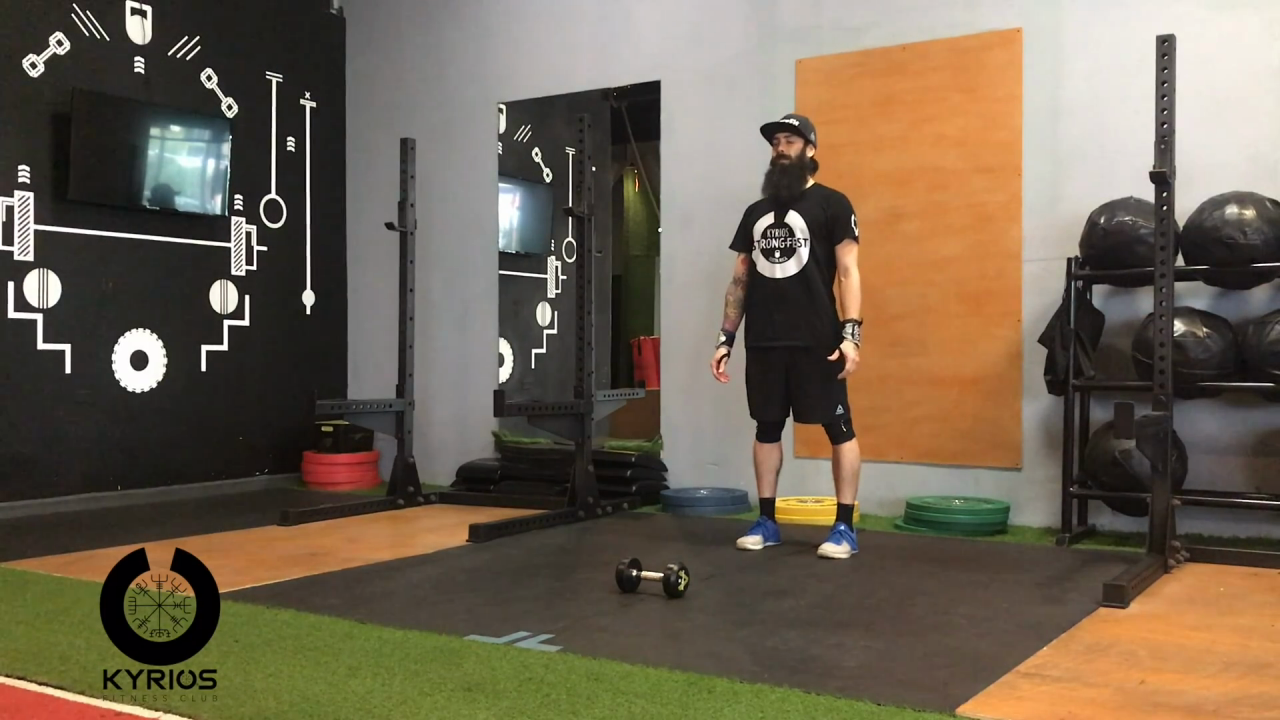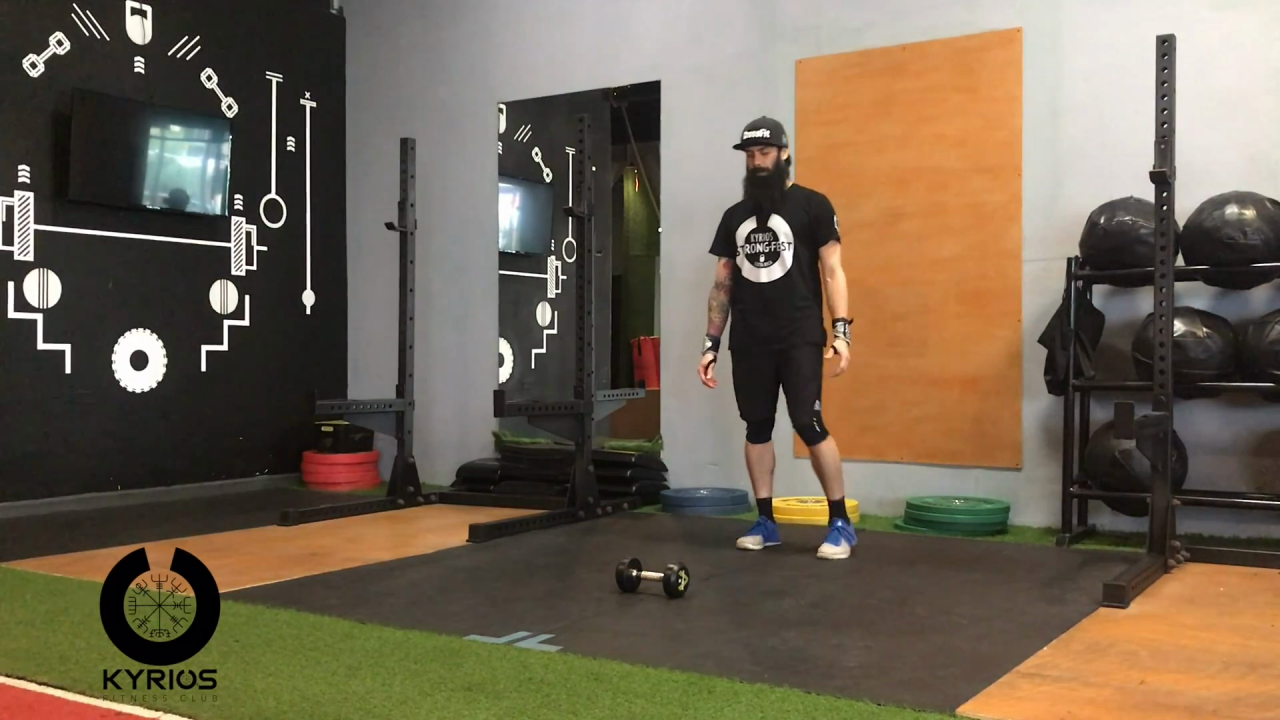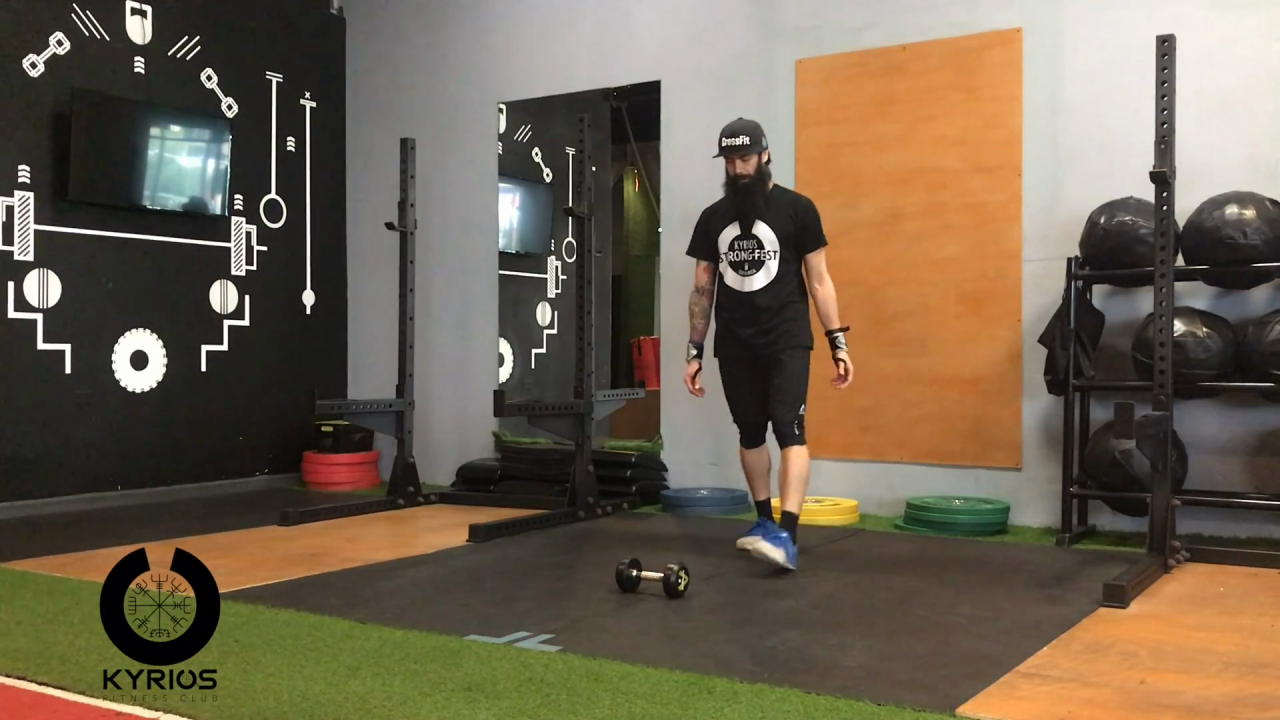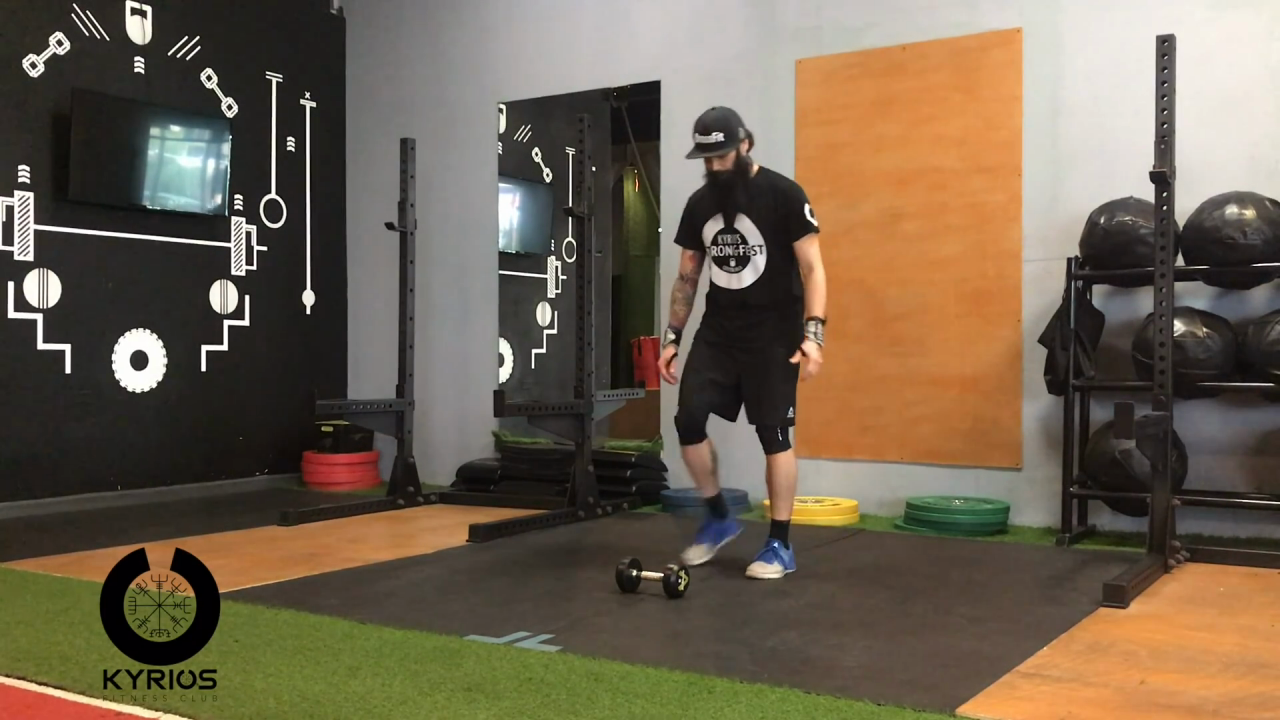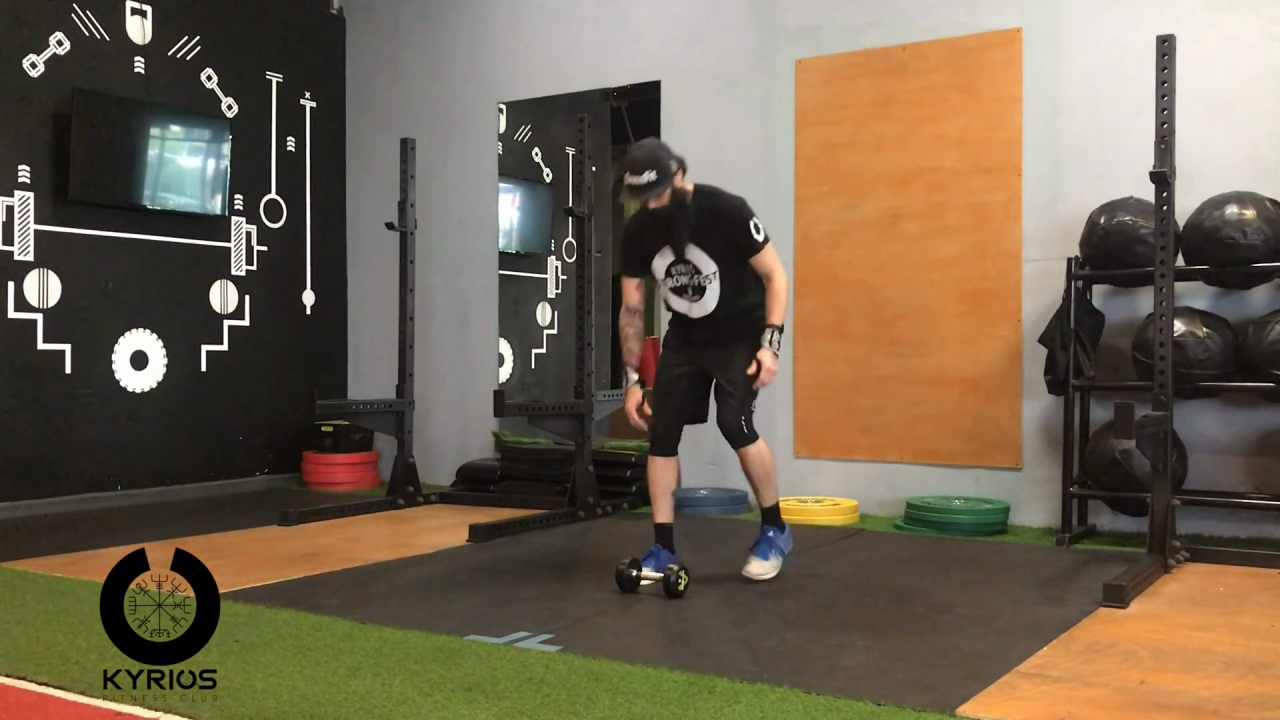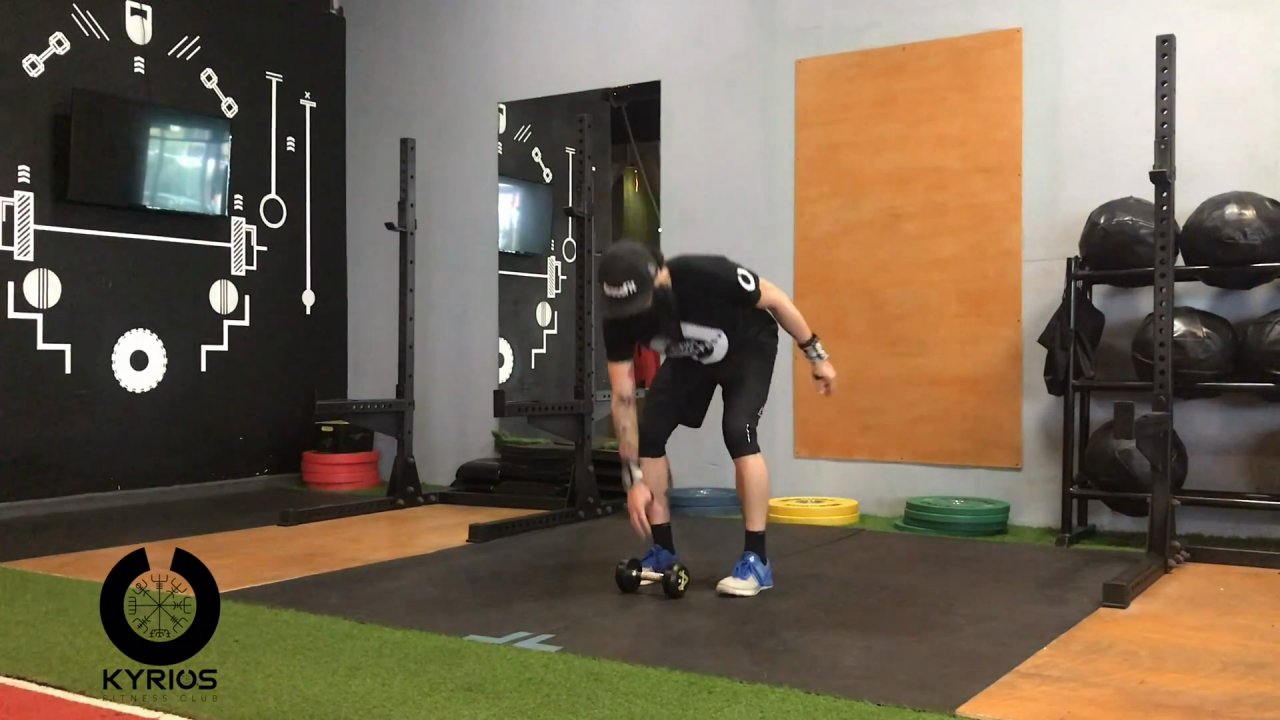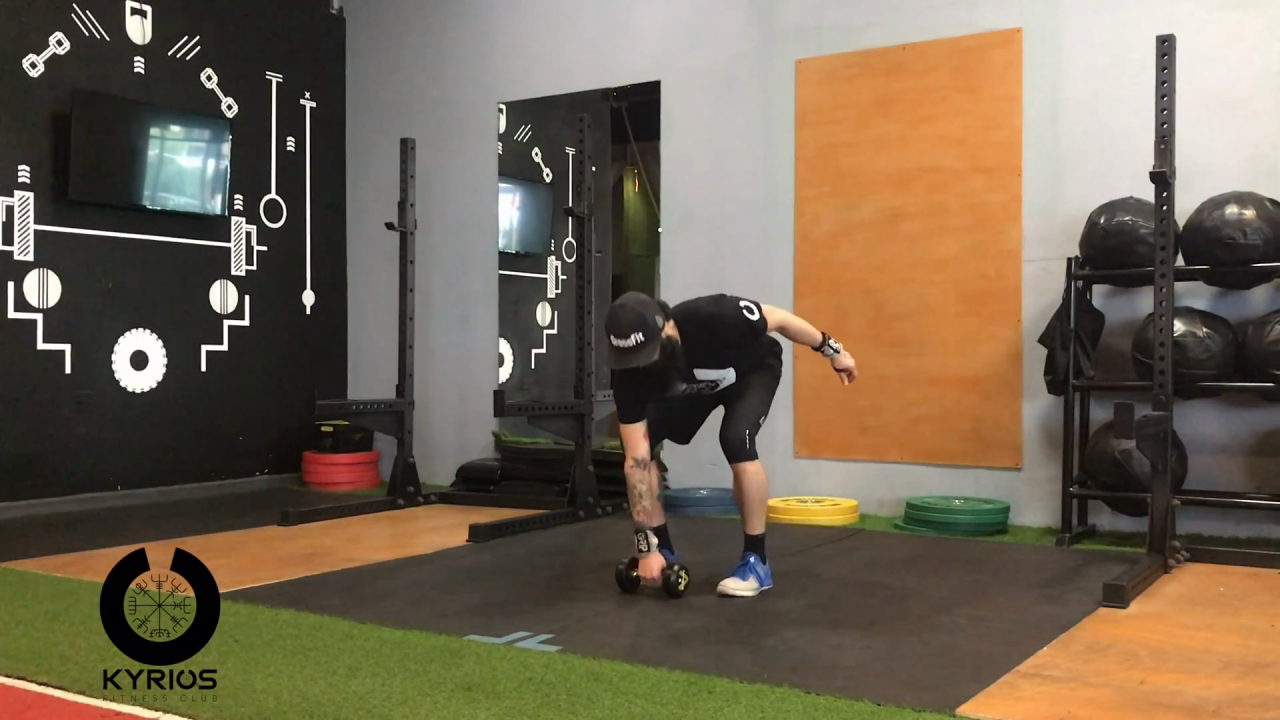
dt=0.4s
person 1, frame 1
left shoulder: (831, 204)
right shoulder: (755, 213)
left elbow: (848, 272)
right elbow: (740, 280)
left wrist: (850, 333)
right wrist: (725, 338)
left hip: (815, 339)
right hip: (763, 339)
left knee: (838, 427)
right knee: (767, 426)
left ankle: (844, 526)
right ankle: (766, 521)
person 1, frame 2
left shoulder: (811, 205)
right shoulder: (735, 216)
left elbow: (832, 272)
right elbow: (722, 283)
left wrist: (840, 330)
right wrist: (711, 344)
left hip: (798, 334)
right hip: (749, 338)
left knee: (808, 424)
right knee: (757, 427)
left ankle: (839, 522)
right ankle: (766, 521)
person 1, frame 3
left shoulder: (796, 208)
right shoulder: (713, 217)
left elbow: (819, 280)
right elbow: (703, 289)
left wrist: (838, 342)
right wrist: (694, 351)
left hip: (785, 337)
right hip: (734, 342)
left knee: (788, 430)
right knee: (750, 432)
left ankle: (786, 535)
right ankle: (764, 519)
person 1, frame 4
left shoulder: (782, 194)
right shoulder: (699, 203)
left elbow: (813, 269)
right elbow: (687, 276)
left wrist: (813, 333)
right wrist: (672, 337)
left hip: (771, 336)
right hip: (717, 333)
left knee: (774, 435)
right knee: (689, 422)
left ankle: (779, 544)
right ankle: (718, 517)
person 1, frame 5
left shoulder: (726, 211)
right shoulder: (637, 231)
left elbow: (774, 277)
right elbow: (632, 308)
left wrist: (770, 343)
right wrist: (632, 379)
left hip: (740, 334)
right hip: (684, 338)
left knee: (736, 424)
right knee: (660, 433)
left ankle: (774, 529)
right ankle: (664, 549)
person 1, frame 6
left shoulder: (707, 276)
right shoulder: (619, 317)
left elbow: (775, 300)
right elbow: (622, 398)
left wrist: (815, 354)
right wrist: (635, 478)
left hip: (747, 349)
right hip: (687, 360)
left knee: (738, 430)
right knee: (647, 433)
left ankle: (756, 559)
right ankle: (661, 550)
person 1, frame 7
left shoulder: (714, 317)
right shoulder: (631, 374)
left elbow: (781, 320)
right elbow: (636, 461)
left wrist: (833, 350)
right wrist: (646, 548)
left hip: (753, 371)
left knee: (736, 438)
right knee: (639, 447)
left ankle: (755, 560)
right ankle: (663, 551)
